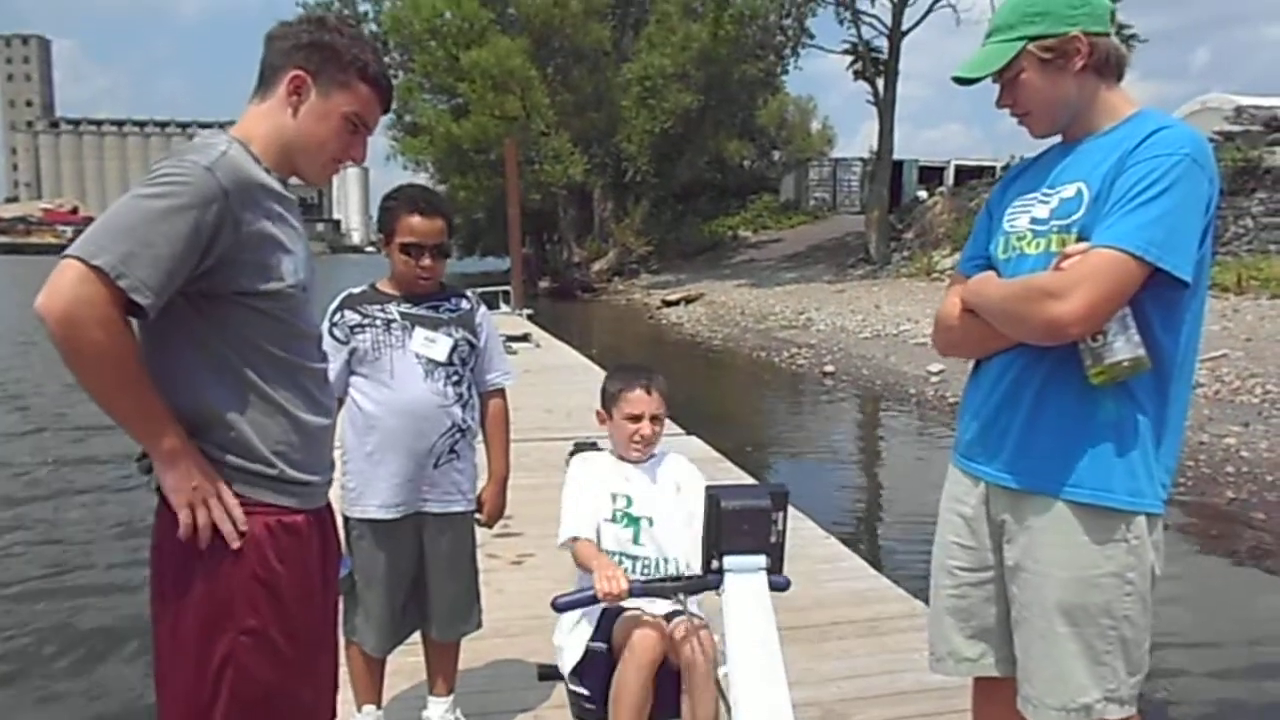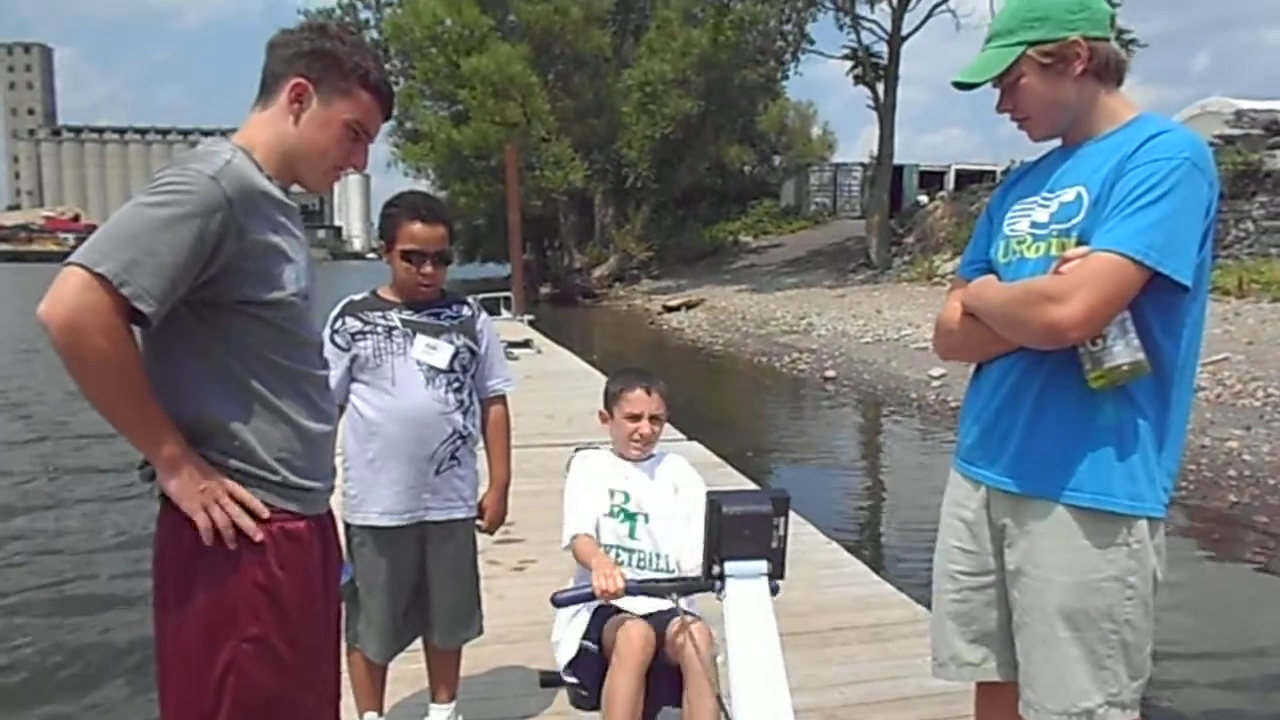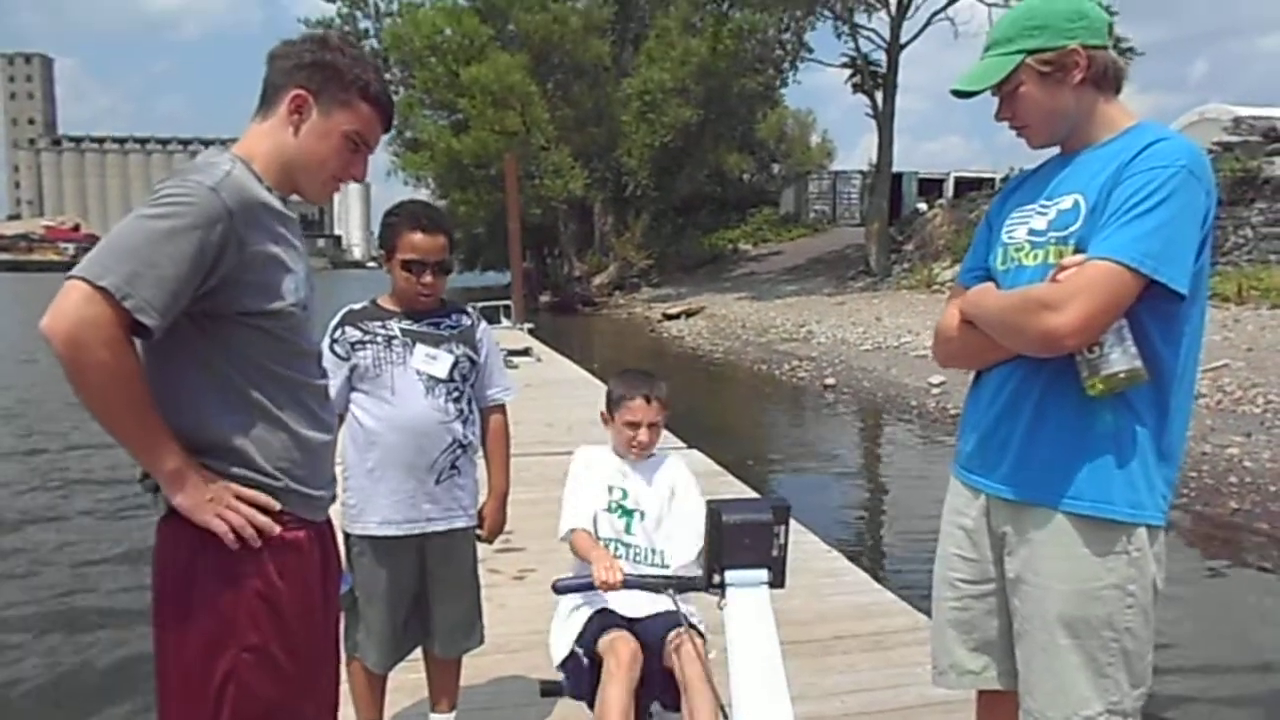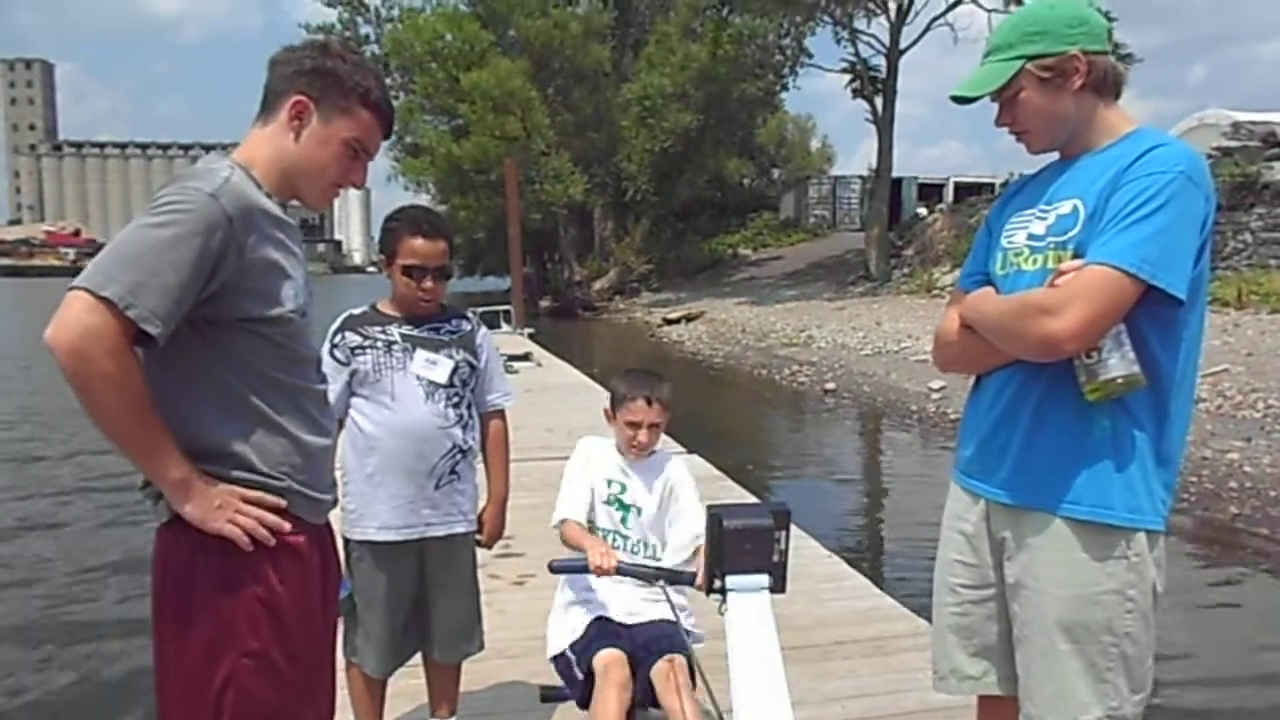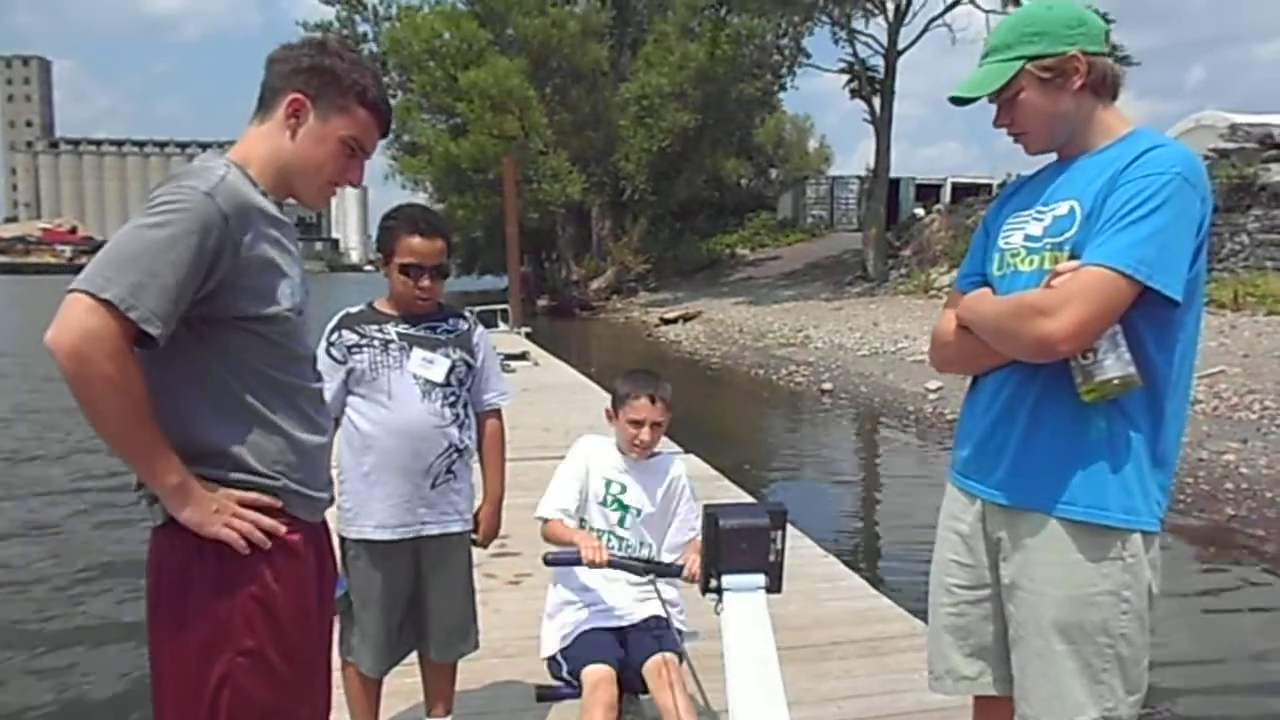
dt=0.1s
person 1, frame 1
left shoulder: (1166, 153)
right shoulder: (1020, 182)
left elbow: (1068, 309)
right elbow: (950, 331)
left wrist: (984, 290)
right wrist: (1032, 302)
left hip: (1086, 483)
right hip: (982, 466)
person 1, frame 2
left shoulder: (1165, 157)
right shoulder: (1021, 186)
left elbow: (1069, 312)
right elbow: (950, 334)
left wrist: (986, 294)
right wrist: (1035, 309)
left hip: (1088, 487)
right hip: (982, 470)
person 1, frame 3
left shoulder: (1163, 165)
right shoulder: (1020, 193)
left elbow: (1065, 321)
right elbow: (950, 341)
left wrist: (985, 303)
right wrist: (1032, 314)
left hip: (1087, 497)
right hip: (982, 478)
person 1, frame 4
left shoulder: (1163, 170)
right shoulder: (1020, 198)
left elbow: (1063, 326)
right elbow: (948, 346)
left wrist: (983, 307)
right wrist: (1031, 317)
left hip: (1087, 499)
right hip: (982, 484)
person 1, frame 5
left shoulder: (1159, 171)
right shoulder: (1017, 199)
left elbow: (1058, 326)
right elbow: (946, 347)
left wrist: (979, 308)
right wrist: (1025, 318)
left hip: (1083, 502)
right hip: (979, 485)
person 2, frame 1
left shoulder: (267, 195)
right shoulder: (213, 176)
right elbow: (70, 302)
left wrist: (303, 517)
right wrist: (173, 453)
left hip: (293, 517)
right hip: (239, 527)
person 2, frame 2
left shoulder: (270, 202)
right shoulder: (216, 185)
right elbow: (73, 310)
left wrist: (305, 514)
right wrist: (175, 463)
left hip: (294, 523)
right hip: (242, 536)
person 2, frame 3
left shoulder: (269, 213)
right shoulder: (216, 195)
right elbow: (76, 323)
left wrist: (306, 533)
right wrist: (178, 475)
left hip: (292, 533)
right hip: (240, 545)
person 2, frame 4
left shoulder: (267, 219)
right shoulder: (215, 201)
right elbow: (80, 333)
left wrist: (306, 533)
right wrist: (182, 486)
left hip: (292, 537)
right hip: (241, 549)
person 2, frame 5
left shoulder: (263, 218)
right shoulder: (211, 199)
right elbow: (80, 336)
left wrist: (301, 539)
right wrist: (180, 491)
left hip: (287, 538)
right hip: (237, 551)
person 3, frame 1
left shoulder: (468, 313)
right shoulder: (351, 312)
left elbow: (492, 396)
left wrist: (498, 478)
left hip: (448, 493)
right hip: (374, 496)
left knee: (446, 612)
right knee: (369, 617)
person 3, frame 2
left shoulder: (469, 319)
right shoulder: (353, 319)
left elbow: (493, 404)
left wrist: (499, 485)
left hip: (450, 500)
right hip: (376, 504)
left knee: (447, 619)
right knee: (370, 625)
person 3, frame 3
left shoulder: (468, 329)
right shoulder: (352, 328)
left elbow: (493, 413)
left wrist: (497, 494)
left hip: (450, 509)
right hip: (375, 513)
left knee: (447, 628)
right knee: (370, 634)
person 3, frame 4
left shoulder: (469, 335)
right shoulder: (352, 333)
left elbow: (492, 418)
left wrist: (498, 499)
left hip: (450, 515)
right hip: (375, 518)
left knee: (447, 634)
right knee: (369, 639)
person 3, frame 5
left shoulder: (466, 333)
right shoulder: (348, 331)
left elbow: (488, 417)
left wrist: (493, 498)
left hip: (446, 514)
right hip: (371, 517)
left knee: (443, 632)
right knee: (365, 638)
person 4, frame 1
left shoulder: (681, 471)
right shoulder: (587, 468)
right elbow: (579, 542)
right wrist: (600, 564)
left hip: (673, 609)
right hip: (605, 615)
left knee: (697, 641)
right knee: (646, 637)
person 4, frame 2
left shoulder: (678, 470)
right shoulder: (588, 465)
right elbow: (580, 537)
right wrist: (600, 563)
left hip: (667, 606)
right hip: (602, 607)
left knee: (696, 638)
right knee: (635, 638)
person 4, frame 3
left shoulder: (674, 470)
right shoulder: (589, 461)
left elbow: (704, 539)
right elbow: (576, 532)
right wrist: (599, 556)
left hip: (664, 605)
right hip: (599, 606)
left knee: (690, 650)
right knee: (623, 652)
person 4, frame 4
left shoulder: (673, 470)
right shoulder: (591, 453)
left elbow: (699, 543)
right elbow: (567, 526)
left wrist: (708, 563)
right wrist: (592, 545)
left hip: (657, 607)
right hip: (594, 604)
left knee: (675, 679)
right knee: (613, 671)
person 4, frame 5
left shoulder: (672, 472)
right shoulder: (588, 452)
left elbow: (690, 538)
right elbow: (550, 526)
left wrist: (696, 555)
right wrist: (581, 536)
left hip: (649, 603)
right hip: (585, 604)
left knee: (666, 675)
right knee: (601, 686)
